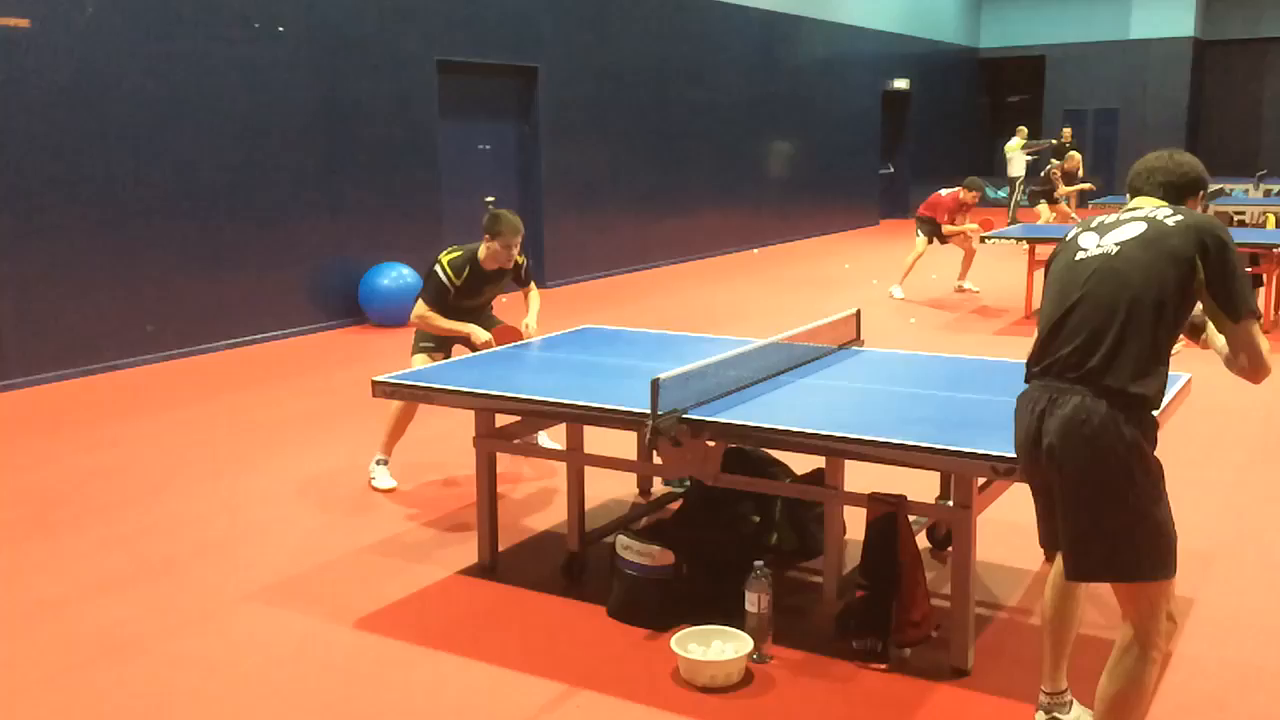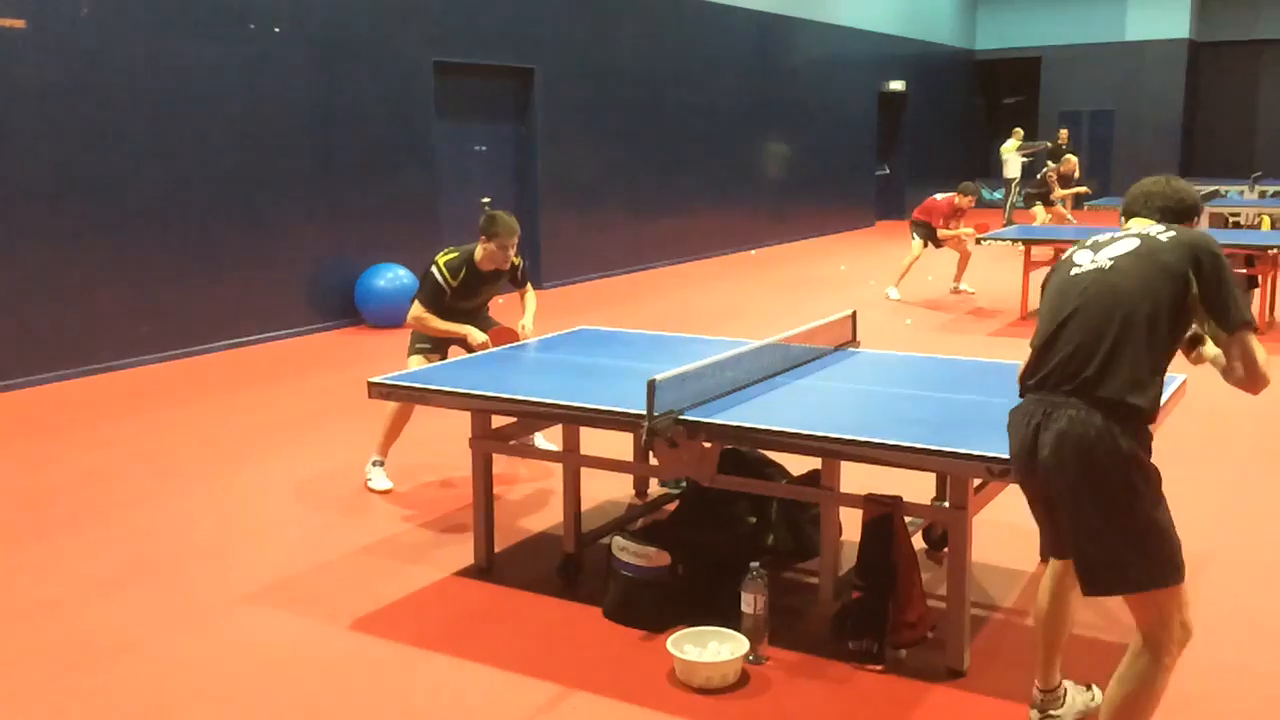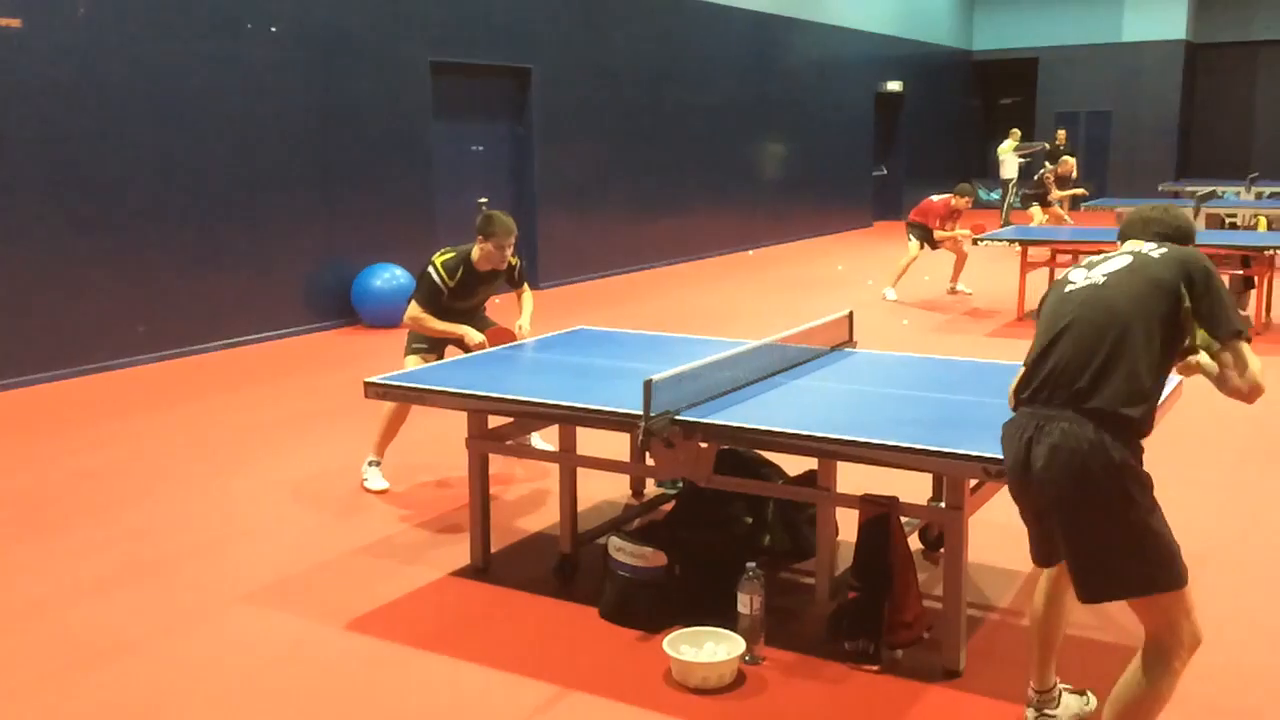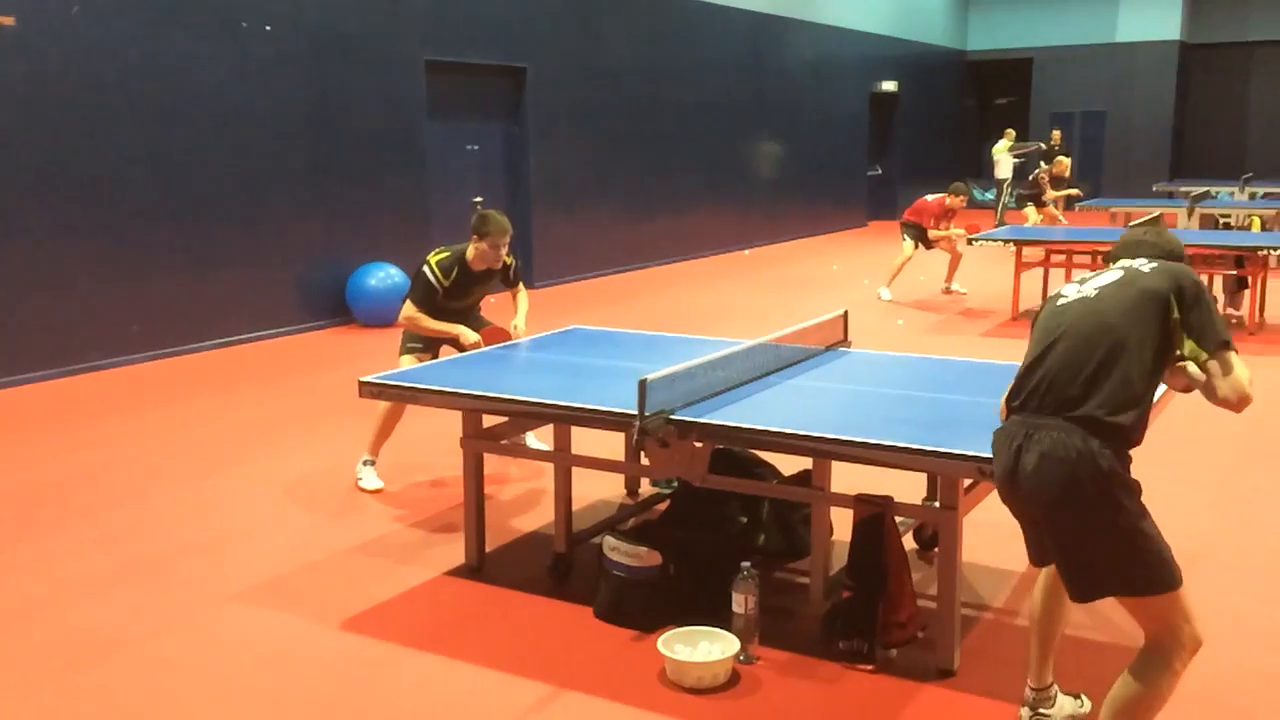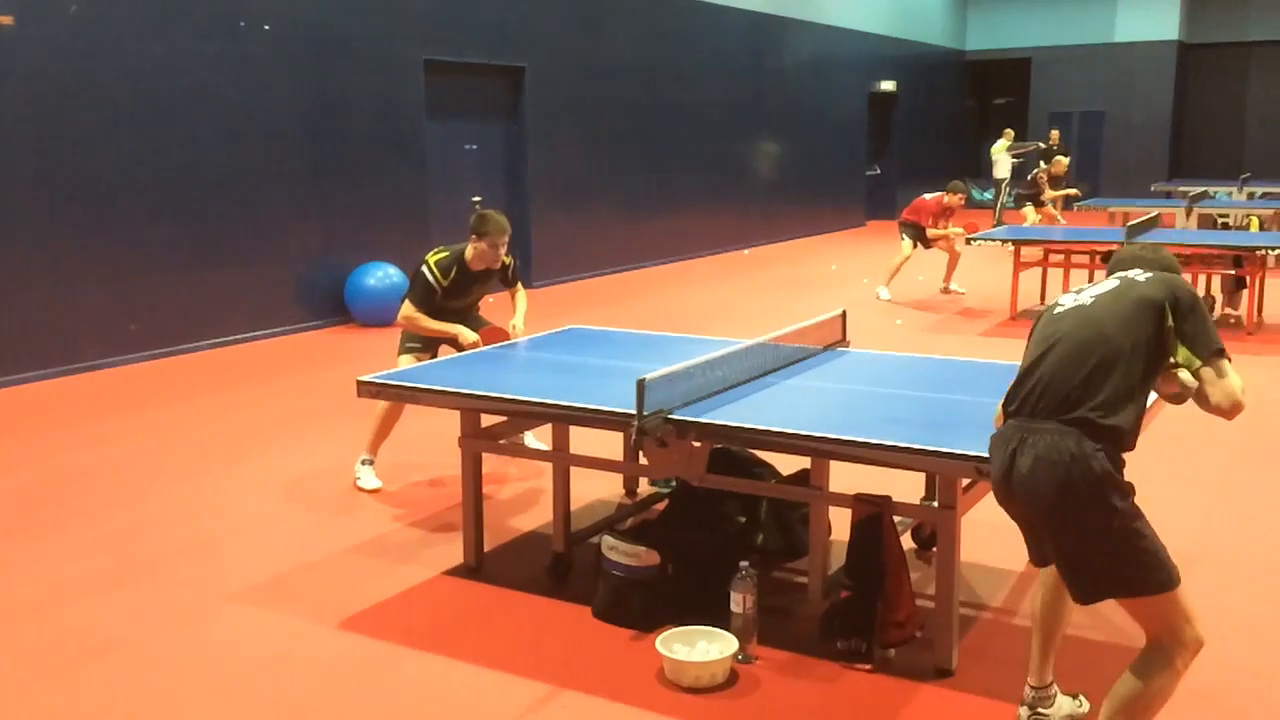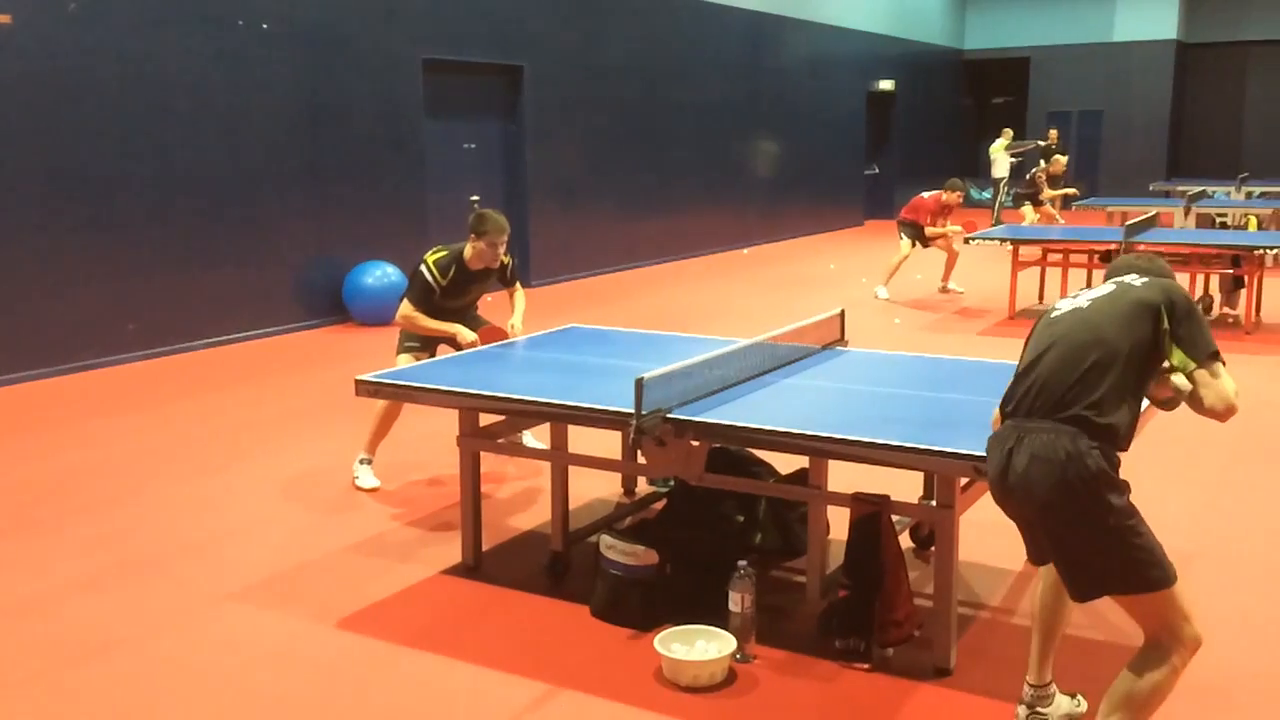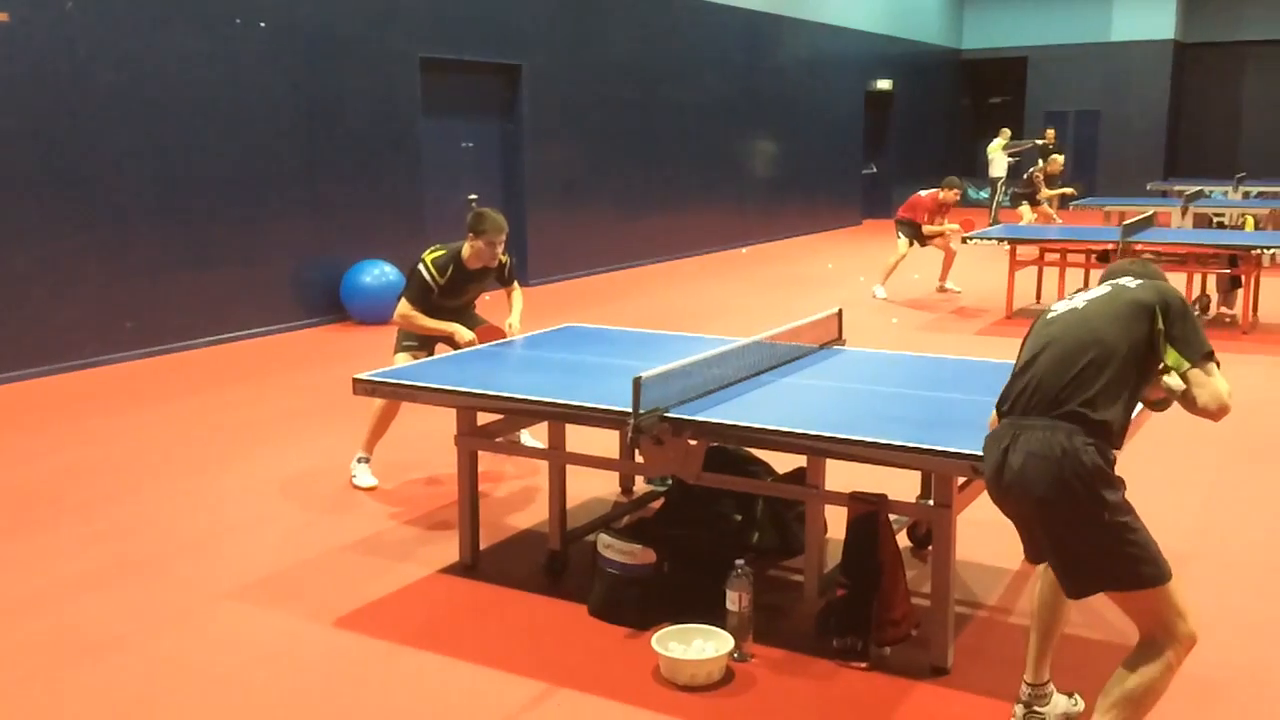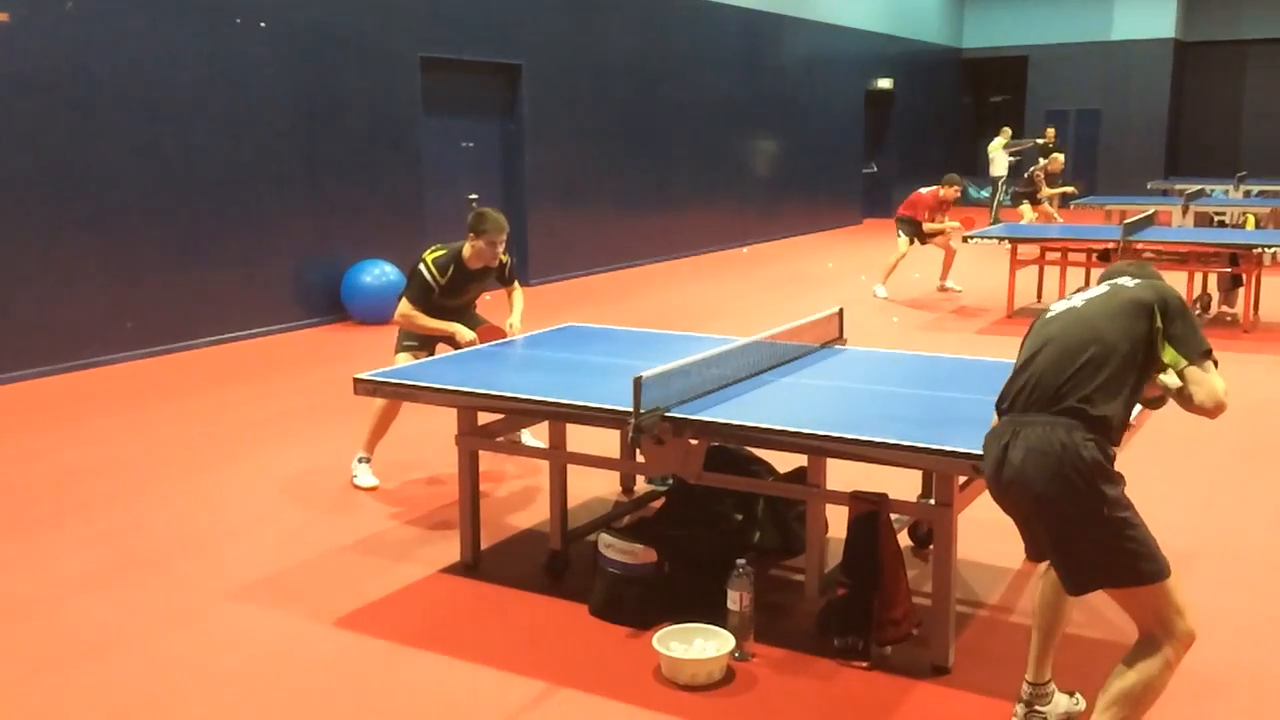
dt=0.1s
person 1, frame 1
left shoulder: (1080, 236)
right shoulder: (1200, 230)
right elbow: (1255, 365)
right wrist: (1211, 336)
left hip: (1036, 415)
right hip: (1104, 427)
left knee: (1069, 559)
right knee: (1151, 624)
person 1, frame 2
left shoulder: (1075, 254)
right shoulder: (1194, 247)
right elbow: (1253, 376)
right wrist: (1205, 349)
left hip: (1031, 427)
right hip: (1100, 439)
left knee: (1065, 560)
right knee: (1166, 631)
person 1, frame 3
left shoulder: (1076, 273)
right shoulder: (1186, 264)
right elbow: (1247, 384)
right wrist: (1197, 360)
left hip: (1023, 443)
right hip: (1091, 453)
left knee: (1061, 564)
right knee: (1174, 638)
person 1, frame 4
left shoulder: (1068, 289)
right shoulder: (1176, 279)
right elbow: (1236, 393)
right wrist: (1186, 370)
left hip: (1014, 451)
right hip: (1081, 460)
left knee: (1061, 561)
right knee: (1176, 639)
person 1, frame 5
left shoulder: (1067, 300)
right shoulder: (1170, 289)
right elbow: (1228, 399)
right wrist: (1179, 380)
left hip: (1010, 457)
right hip: (1073, 466)
left knee: (1064, 557)
right knee: (1177, 641)
person 1, frame 6
left shoulder: (1065, 304)
right shoulder: (1166, 294)
right elbow: (1221, 402)
right wrist: (1173, 383)
left hip: (1006, 457)
right hip: (1069, 464)
left knee: (1064, 555)
right knee: (1175, 638)
person 1, frame 7
left shoulder: (1061, 309)
right shoulder: (1160, 296)
right elbow: (1214, 402)
right wrist: (1166, 384)
left hip: (1003, 456)
right hip: (1065, 461)
left knee: (1063, 554)
right knee: (1170, 637)
person 1, frame 8
left shoulder: (1061, 308)
right shoulder: (1158, 295)
right elbow: (1211, 400)
right wrist: (1163, 381)
left hip: (1003, 453)
right hip: (1064, 457)
left knee: (1065, 552)
right knee: (1169, 634)
person 2, frame 1
left shoulder: (515, 261)
right shoulder: (452, 265)
left elbow: (530, 290)
right elbow: (418, 316)
left wrist: (531, 317)
right wrist: (468, 330)
left hip: (478, 318)
right hip: (438, 321)
right ankle: (381, 460)
person 2, frame 2
left shoulder: (511, 262)
right shoulder: (449, 266)
left elbow: (527, 291)
right elbow: (415, 317)
left wrist: (527, 318)
right wrist: (465, 332)
left hip: (475, 318)
right hip: (434, 323)
right ankle: (377, 462)
person 2, frame 3
left shoulder: (509, 262)
right shoulder: (446, 267)
left elbow: (524, 291)
right elbow: (412, 318)
left wrist: (524, 318)
right wrist: (461, 332)
left hip: (472, 319)
right hip: (431, 323)
left ankle: (524, 433)
right ankle: (374, 462)
person 2, frame 4
left shoulder: (504, 261)
right shoulder: (441, 266)
left elbow: (519, 291)
right elbow: (407, 317)
left wrist: (519, 318)
right wrist: (457, 332)
left hip: (467, 318)
right hip: (426, 323)
left ankle: (519, 433)
right ankle: (368, 462)
person 2, frame 5
left shoulder: (503, 261)
right shoulder: (440, 265)
left elbow: (517, 291)
right elbow: (405, 317)
left wrist: (518, 317)
right wrist: (456, 331)
left hip: (466, 318)
right hip: (425, 323)
left ankle: (517, 432)
right ankle: (367, 460)
person 2, frame 6
left shoulder: (501, 261)
right shoulder: (438, 265)
left elbow: (516, 290)
right elbow: (404, 316)
left wrist: (517, 317)
right wrist: (454, 331)
left hip: (465, 317)
right hip: (423, 322)
left ankle: (516, 431)
right ankle: (365, 460)
person 2, frame 7
left shoulder: (499, 260)
right shoulder: (437, 264)
left elbow: (513, 289)
right elbow: (402, 315)
left wrist: (514, 316)
right wrist: (452, 330)
left hip: (462, 317)
right hip: (421, 320)
left ankle: (514, 430)
right ankle: (362, 458)
person 2, frame 8
left shoulder: (500, 260)
right shoulder: (437, 264)
left elbow: (514, 289)
right elbow: (403, 315)
left wrist: (515, 316)
right wrist: (453, 330)
left hip: (463, 317)
right hip: (421, 320)
left ankle: (514, 430)
right ankle: (363, 459)
